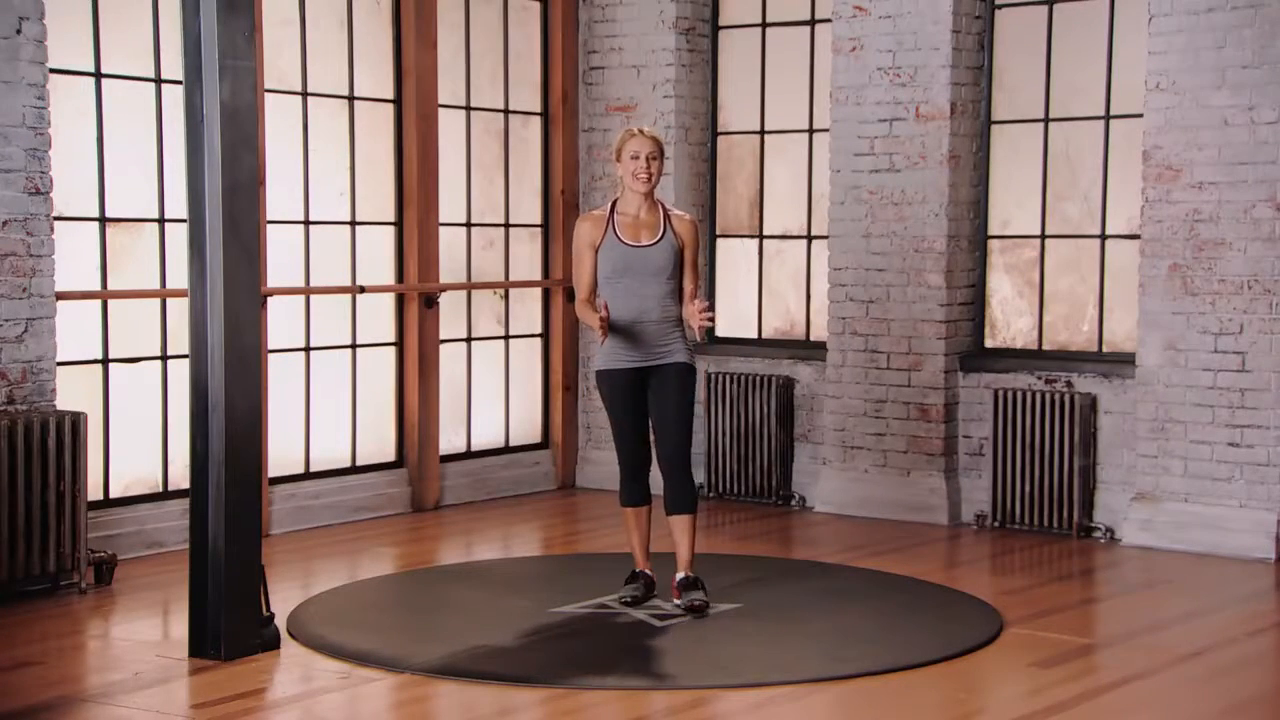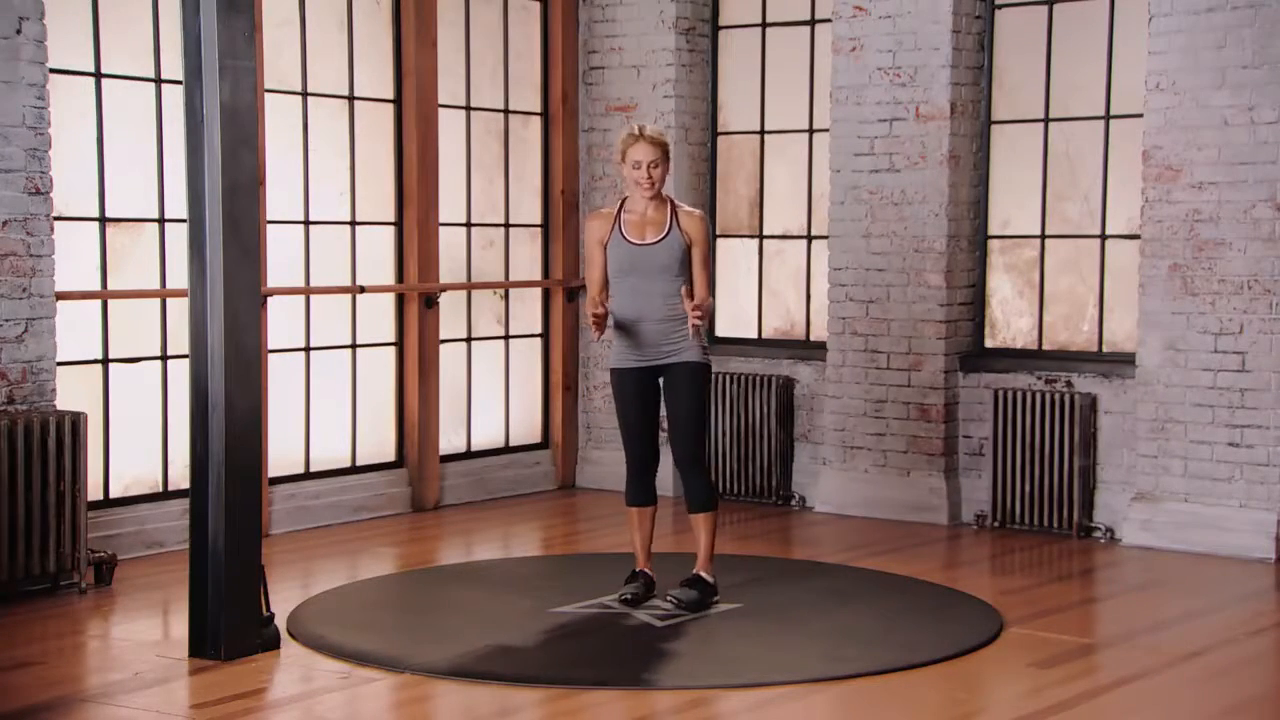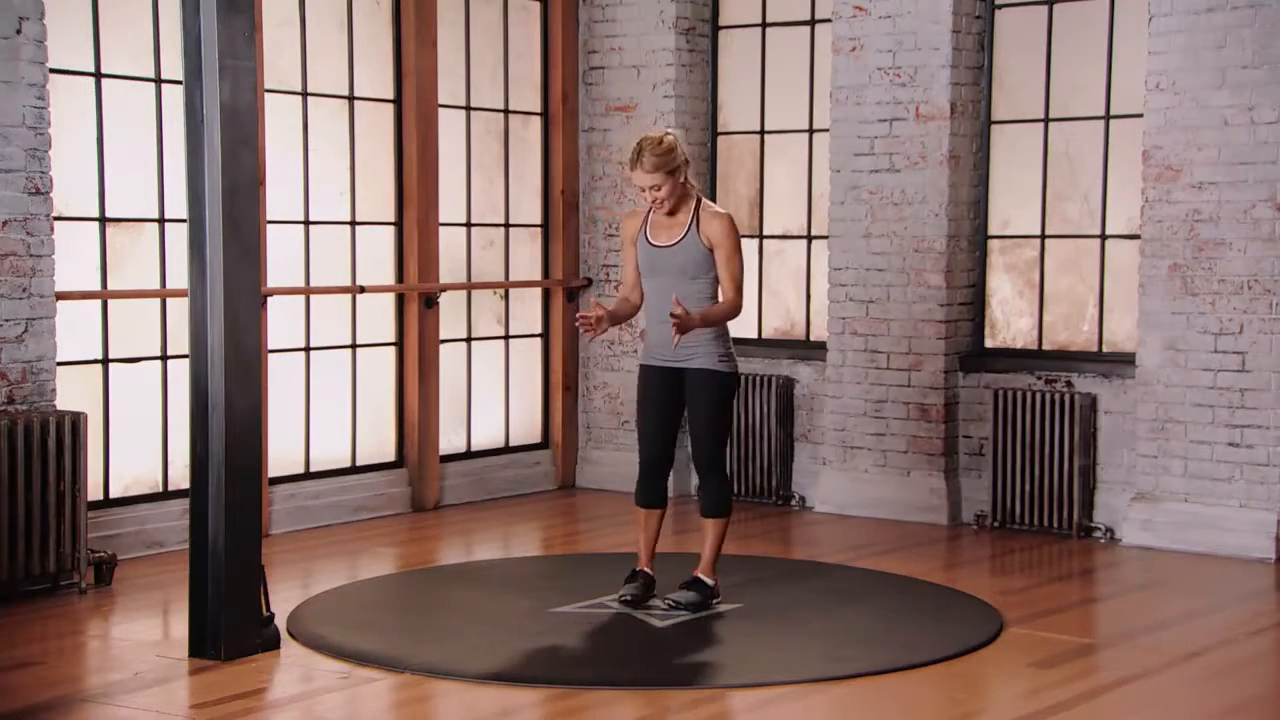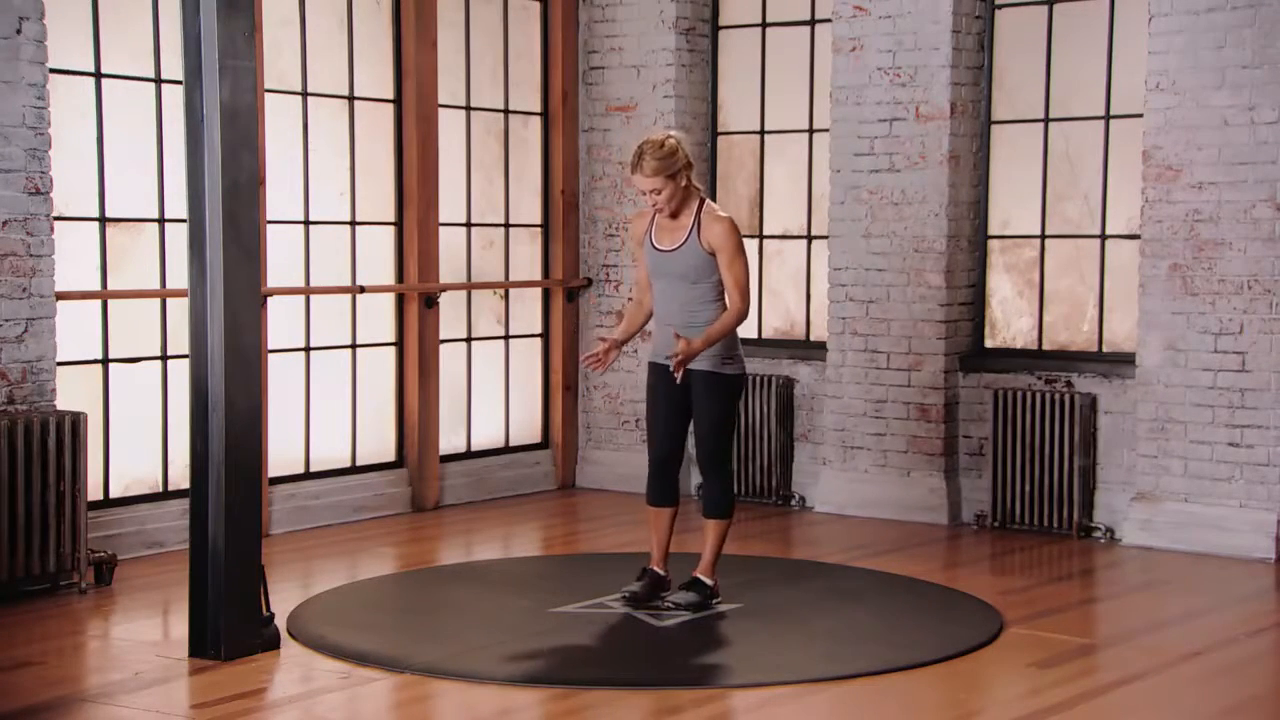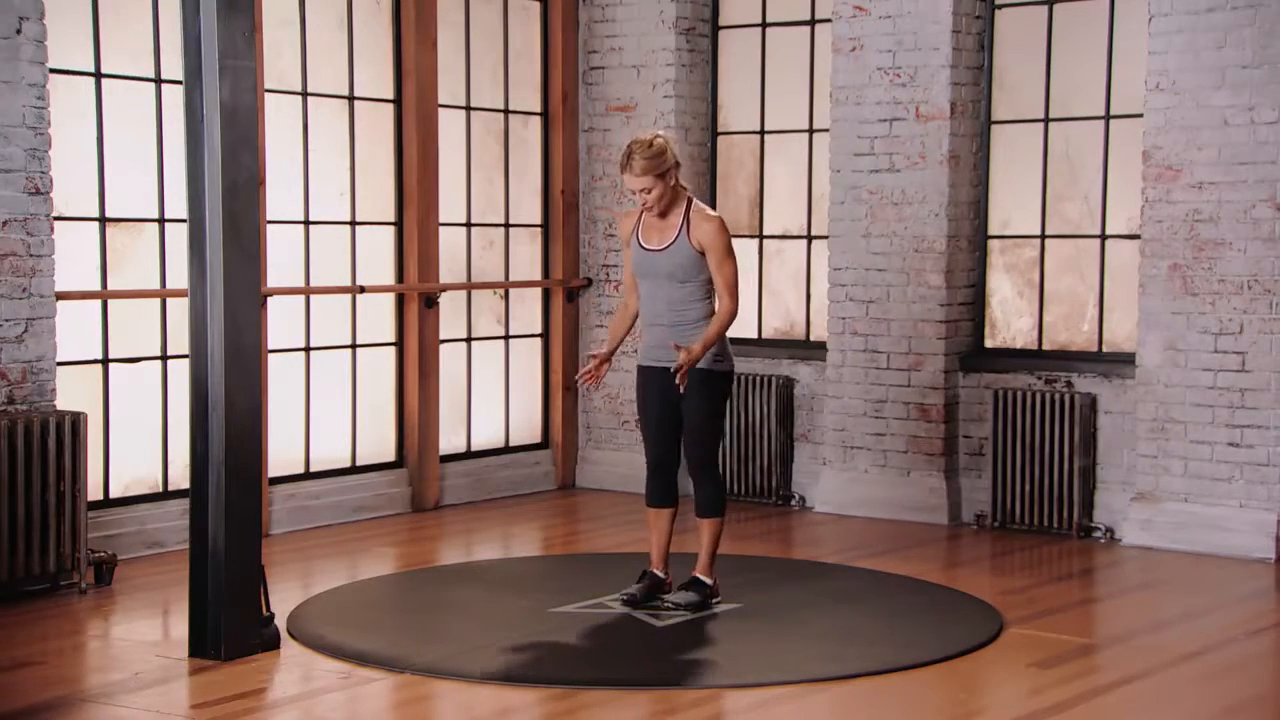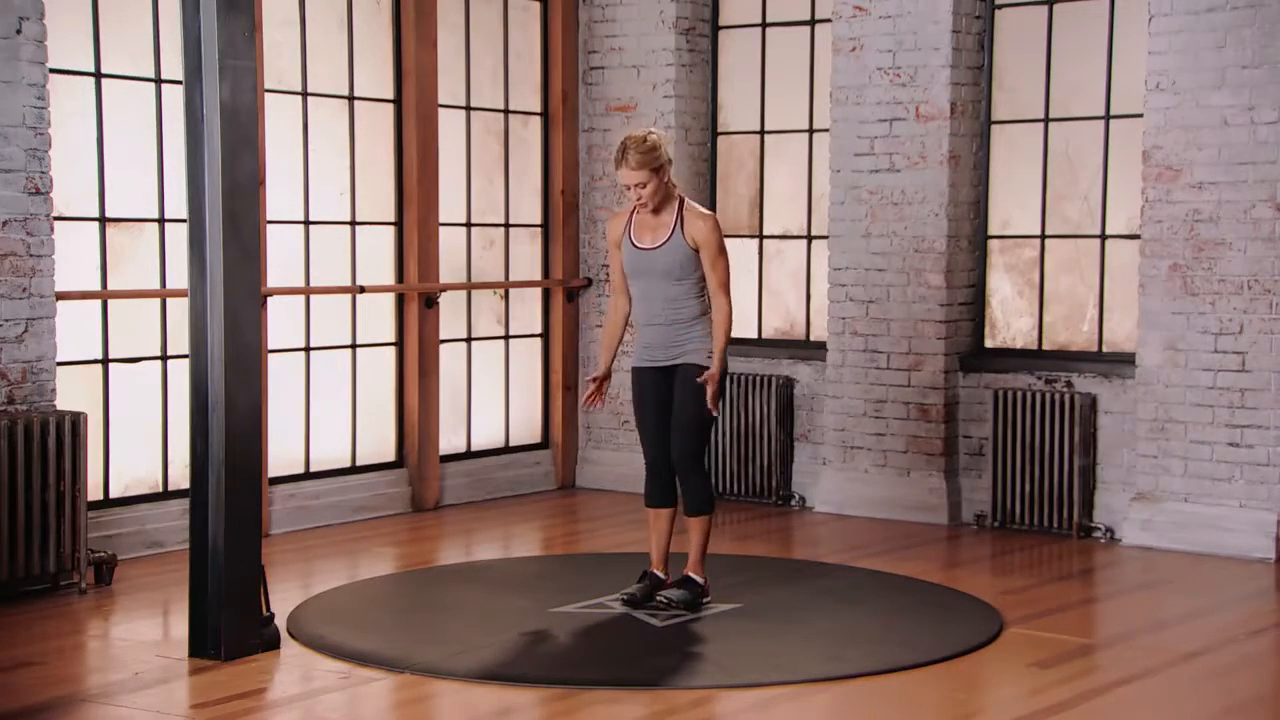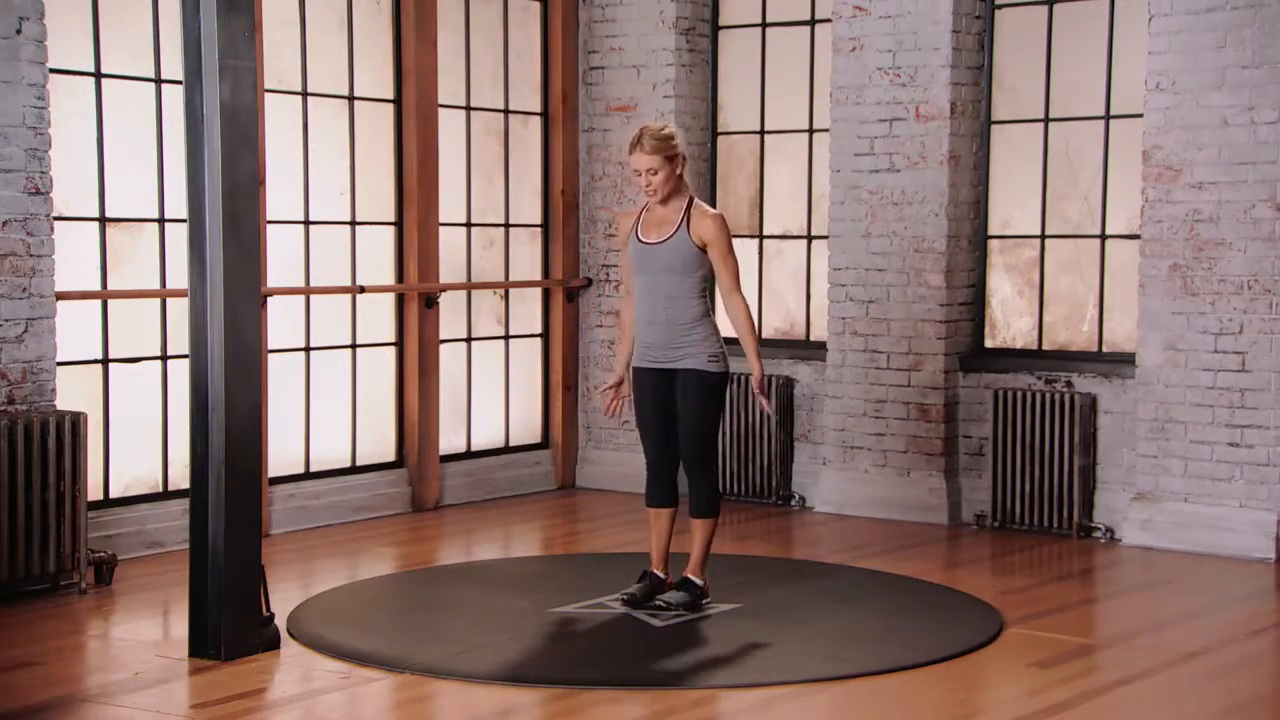
dt=0.4s
person 1, frame 1
left shoulder: (682, 226)
right shoulder: (592, 226)
left elbow: (688, 298)
right elbow: (582, 299)
left wrist: (695, 314)
right wrist: (598, 319)
left hip: (672, 357)
right hip: (618, 360)
left knee: (675, 460)
right knee: (633, 463)
left ankle: (686, 575)
right ankle: (642, 570)
person 1, frame 2
left shoulder: (691, 221)
right shoulder: (601, 224)
left elbow: (704, 297)
right elbow: (596, 294)
left wrist: (698, 311)
right wrist: (598, 315)
left hip: (684, 355)
right hip: (629, 358)
left knee: (690, 458)
right knee: (640, 462)
left ankle: (703, 573)
right ankle: (642, 570)
person 1, frame 3
left shoulder: (716, 223)
right shoulder: (634, 226)
left elbow: (733, 301)
right elbow: (632, 294)
left wrist: (696, 320)
right wrist: (609, 316)
left hip: (709, 360)
right hip: (657, 361)
left knee: (708, 464)
right knee: (652, 462)
left ankle: (706, 576)
right ankle: (643, 570)
person 1, frame 4
left shoulder: (717, 226)
right shoulder: (642, 228)
left elbow: (739, 304)
left wrist: (699, 345)
right wrist: (617, 339)
left hip: (715, 364)
right hip: (664, 361)
left knee: (712, 466)
right knee: (661, 463)
left ankle: (705, 577)
right ankle: (656, 570)
person 1, frame 5
left shoulder: (707, 225)
right shoulder: (630, 226)
left elbow: (727, 302)
left wrist: (698, 351)
right wrist: (608, 350)
left hip: (704, 363)
right hip: (653, 362)
left knee: (701, 465)
right knee: (659, 464)
left ankle: (704, 577)
right ankle: (656, 571)
person 1, frame 6
left shoulder: (699, 223)
right shoulder: (619, 227)
left elbow: (719, 299)
right elbow: (619, 300)
left wrist: (717, 366)
right wrist: (604, 366)
left hip: (694, 359)
right hip: (647, 362)
left knee: (688, 461)
right knee: (656, 465)
left ankle: (695, 575)
right ankle: (656, 570)
person 1, frame 7
left shoulder: (706, 222)
right shoulder: (630, 226)
left elbow: (733, 299)
left wrist: (756, 368)
right wrist: (619, 369)
left hip: (698, 362)
right hip: (649, 364)
left knee: (698, 466)
right knee: (658, 465)
left ankle: (695, 577)
right ankle: (656, 570)
